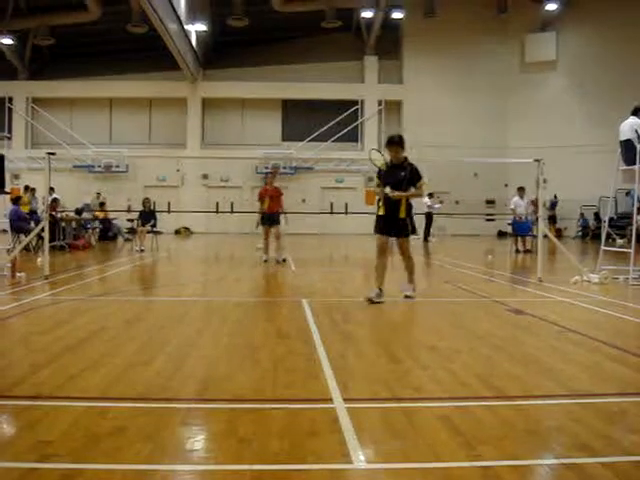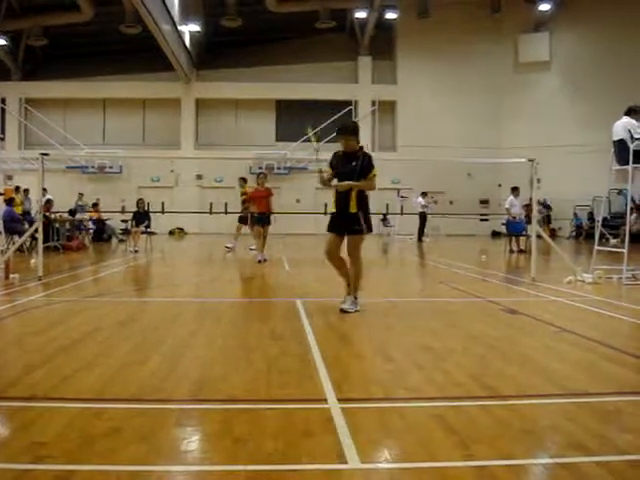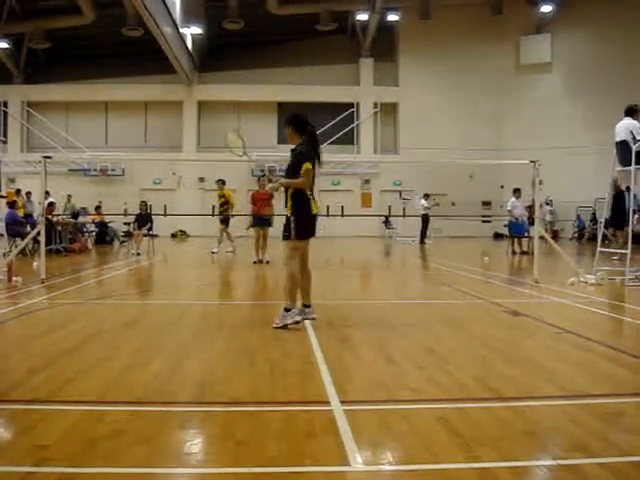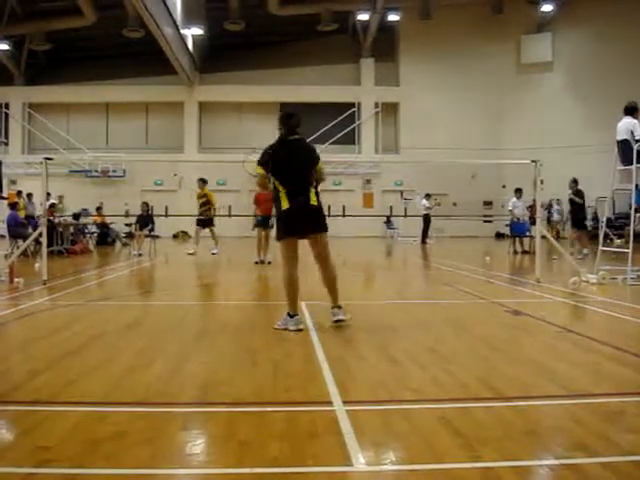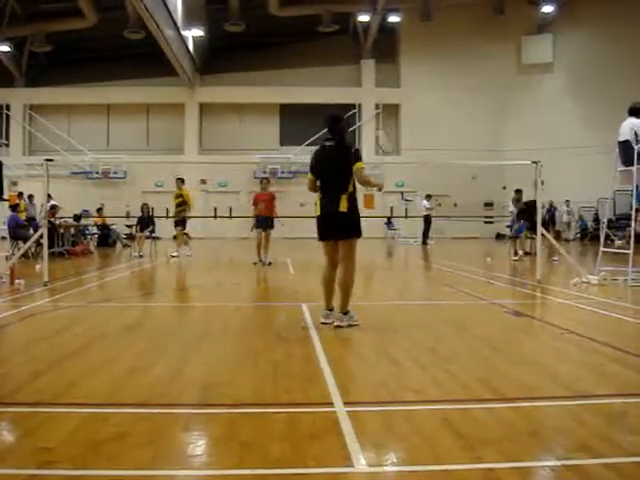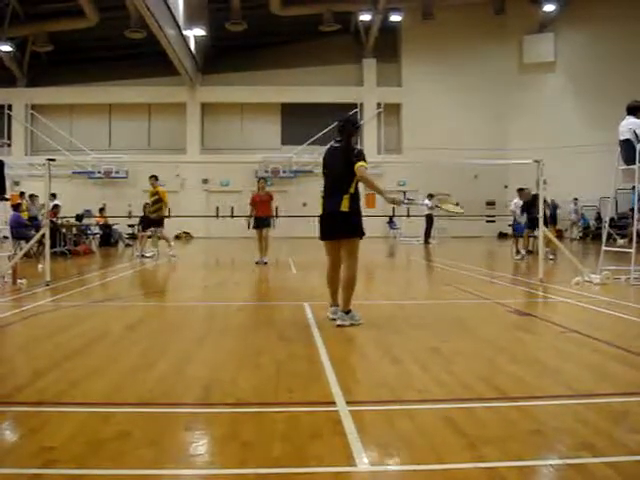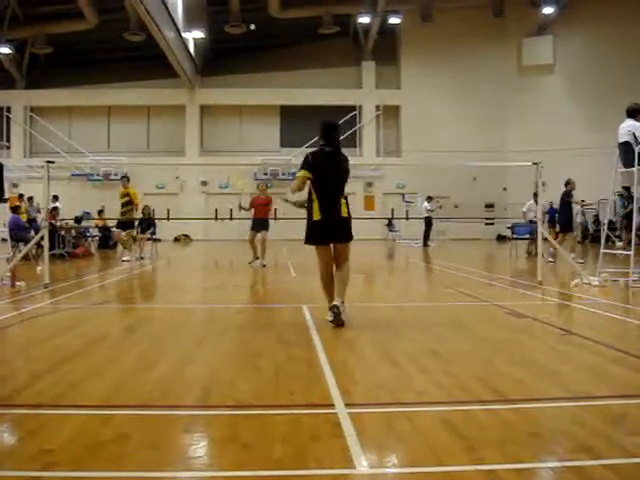
dt=0.7s
person 1, frame 1
left shoulder: (411, 169)
right shoulder: (383, 168)
left elbow: (420, 192)
left wrist: (403, 194)
right wrist: (379, 192)
left hip: (402, 215)
right hip: (384, 213)
left knee: (404, 251)
right knee: (381, 250)
left ankle: (411, 284)
right ankle: (378, 291)
person 1, frame 2
left shoulder: (365, 158)
right shoulder: (336, 157)
left elbow: (371, 185)
right elbow: (330, 178)
left wrist: (350, 184)
right wrist: (324, 180)
left hip: (357, 210)
right hip: (338, 210)
left knee: (353, 253)
right knee: (330, 252)
left ankle: (353, 297)
right ankle: (350, 285)
person 1, frame 3
left shoulder: (303, 152)
right shoulder: (301, 151)
left elbow: (306, 182)
left wrist: (282, 182)
right wrist: (282, 184)
left hip: (299, 211)
right hip: (300, 210)
left knee: (293, 259)
right knee: (301, 261)
left ankle: (290, 310)
right ankle: (306, 308)
person 1, frame 4
left shoulder: (272, 150)
right shoulder: (308, 147)
left elbow: (261, 181)
right elbow: (320, 177)
left hip: (287, 209)
right hip: (311, 206)
left knee: (290, 263)
right knee: (324, 259)
left ankle: (293, 316)
right ankle: (336, 308)
person 1, frame 5
left shoulder: (319, 153)
right shoulder: (350, 151)
left elbow: (312, 186)
right elbow: (361, 178)
right wrist: (377, 184)
left hip: (324, 211)
right hip: (345, 209)
left knee: (331, 262)
right knee: (347, 263)
left ankle: (327, 311)
right ankle: (343, 314)
person 1, frame 6
left shoulder: (328, 152)
right shoulder: (355, 152)
right elbow: (362, 175)
right wrist: (386, 197)
left hip: (327, 210)
right hip: (347, 210)
left knee: (333, 261)
right knee: (349, 262)
left ankle: (334, 307)
right ankle: (345, 312)
person 1, frame 7
left shoulder: (312, 157)
right shoulder: (343, 159)
left elbow: (298, 185)
left wrist: (292, 189)
left hip: (318, 215)
right hip: (340, 214)
left knee: (325, 264)
right knee: (342, 263)
left ankle: (332, 306)
right ankle: (338, 302)
